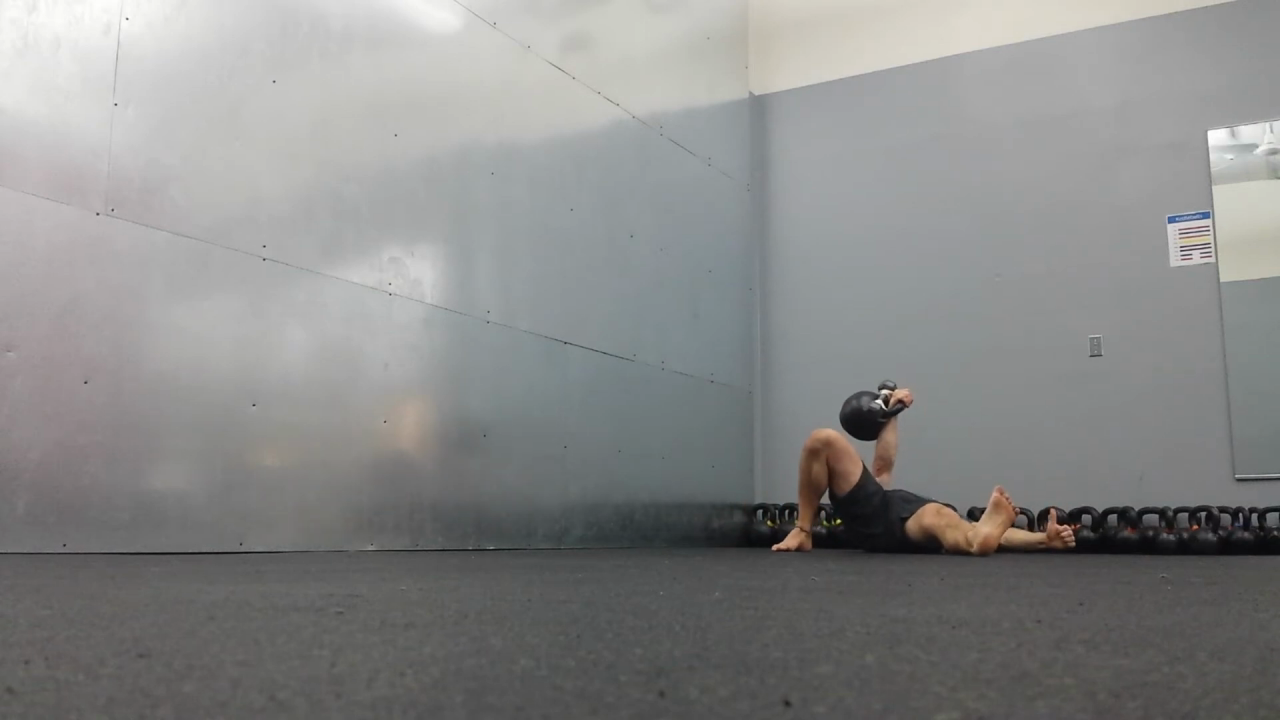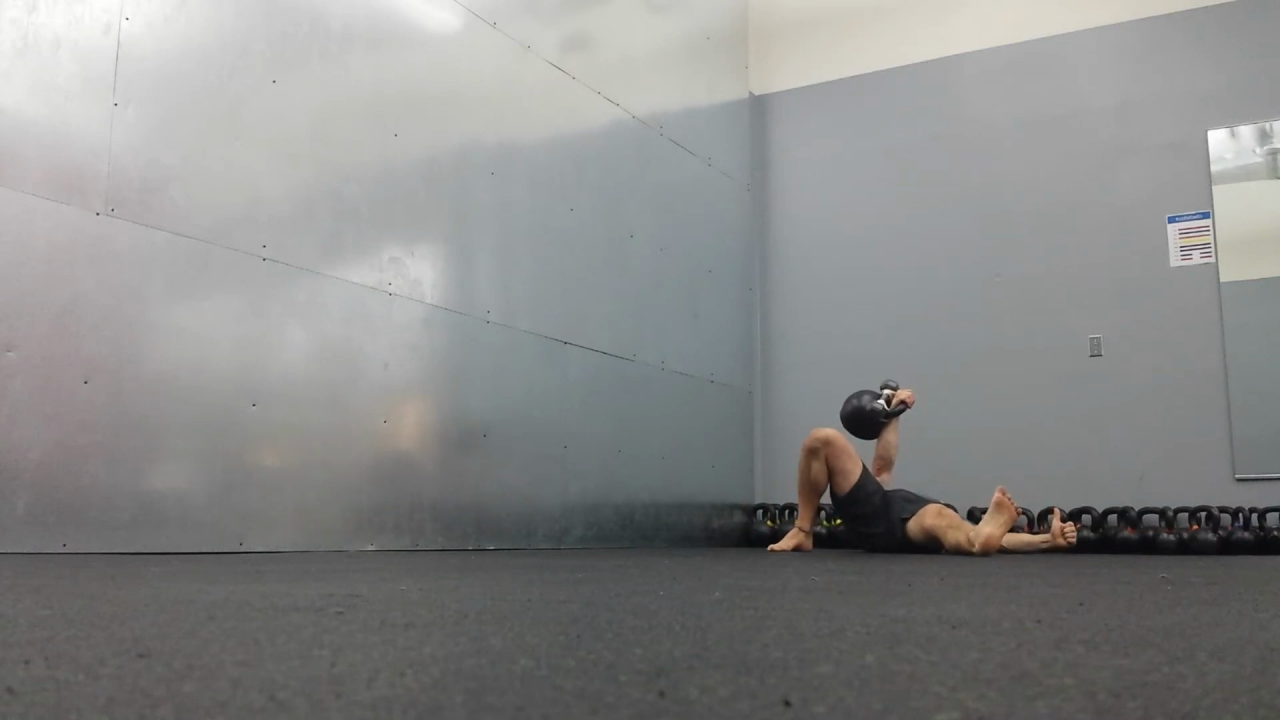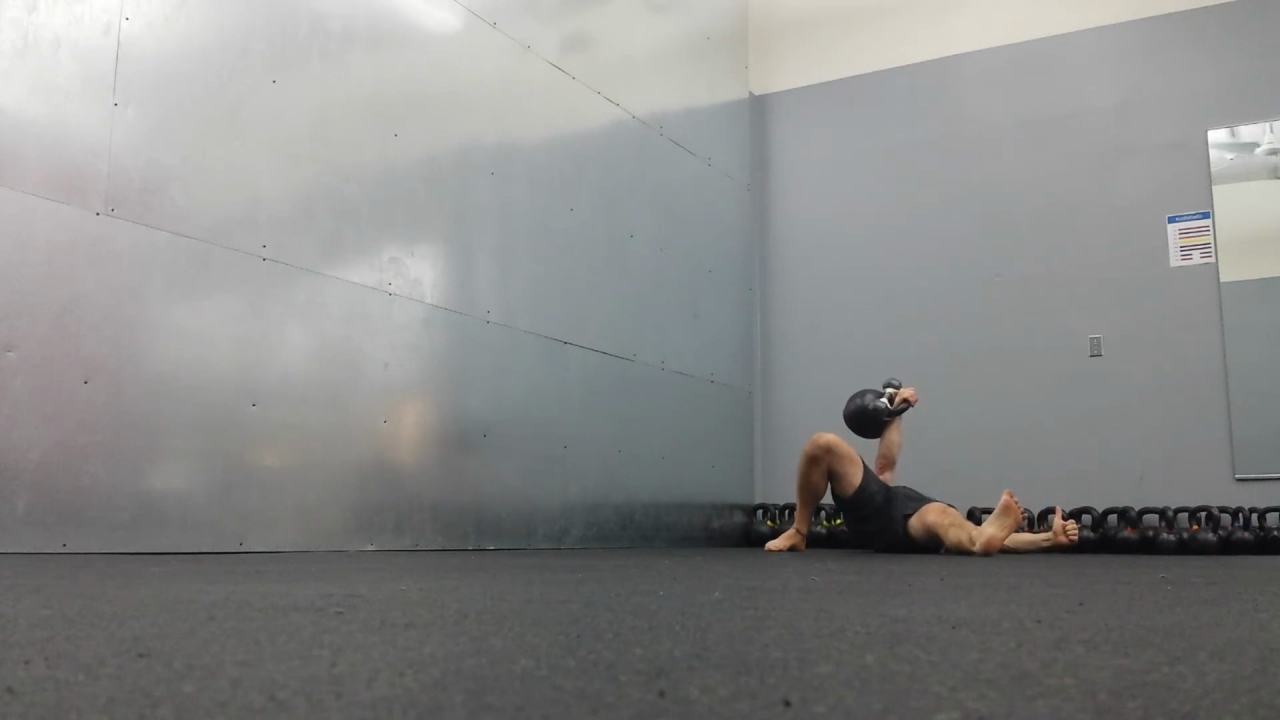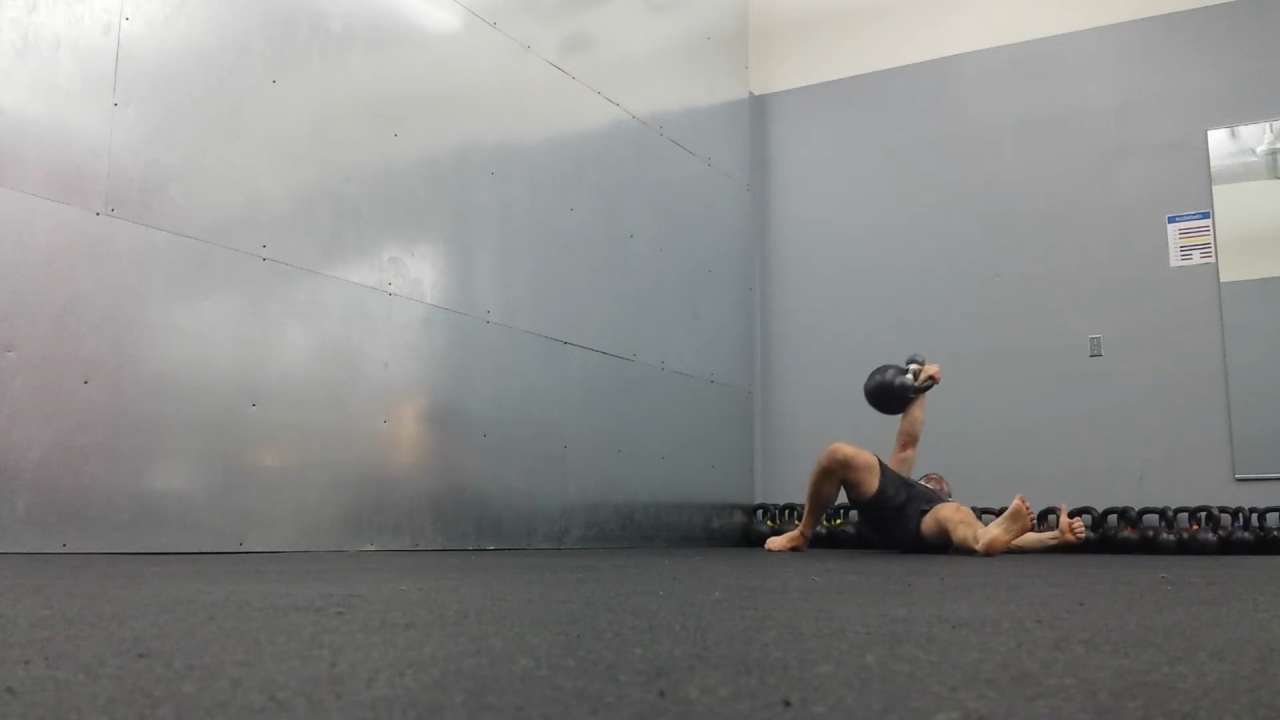
dt=0.5s
person 1, frame 1
left shoulder: (948, 521)
left elbow: (997, 537)
right elbow: (882, 467)
left wrist: (1046, 539)
right wrist: (891, 412)
left hip: (908, 531)
right hip: (872, 514)
right knee: (823, 440)
left ankle: (976, 539)
right ankle: (803, 532)
person 1, frame 2
left shoulder: (946, 521)
right shoulder: (884, 501)
left elbow: (1000, 541)
right elbow: (882, 466)
left wrist: (1050, 540)
right wrist: (893, 412)
left hip: (909, 530)
right hip: (873, 512)
right knee: (822, 440)
left ankle: (977, 538)
right ankle: (802, 532)
person 1, frame 3
left shoulder: (942, 518)
left elbow: (1004, 541)
right elbow: (885, 466)
left wrist: (1051, 538)
right wrist: (896, 411)
left hip: (912, 531)
right hip: (877, 508)
right knee: (823, 444)
person 1, frame 4
left shoulder: (957, 515)
right shoulder: (904, 487)
left elbow: (1012, 539)
right elbow: (906, 445)
left wrist: (1058, 536)
right wrist: (919, 390)
left hip: (921, 530)
right hip: (891, 506)
right knee: (840, 456)
right ankle: (802, 535)
